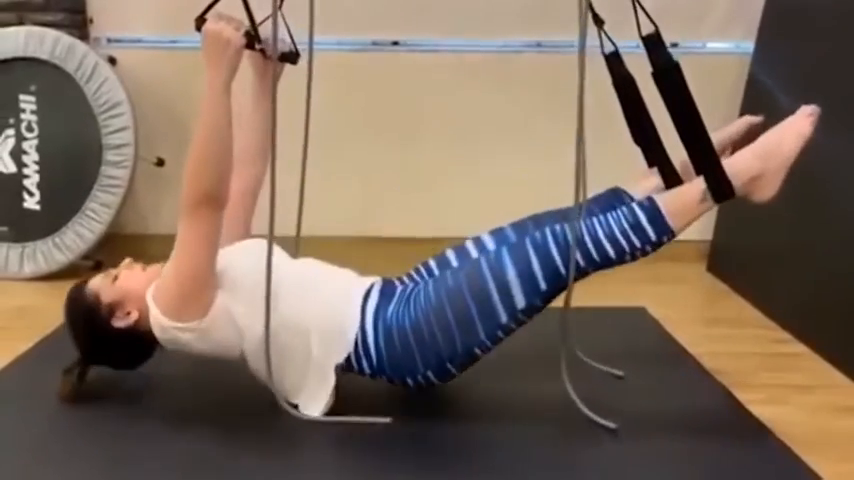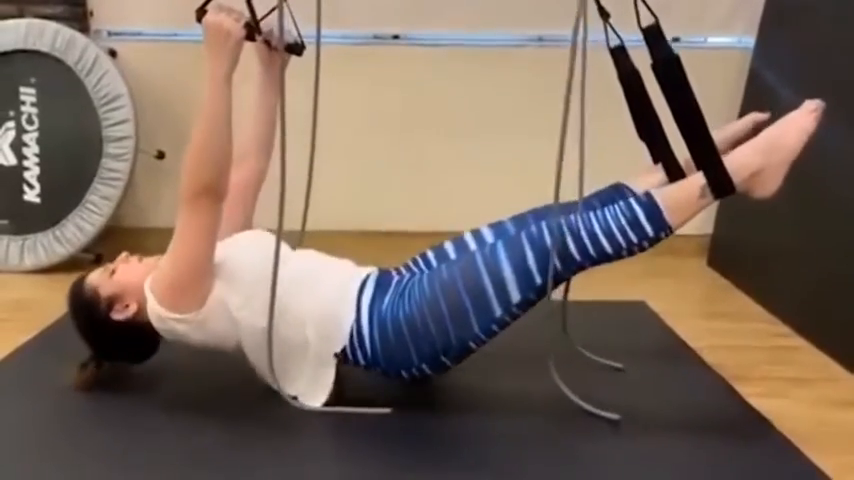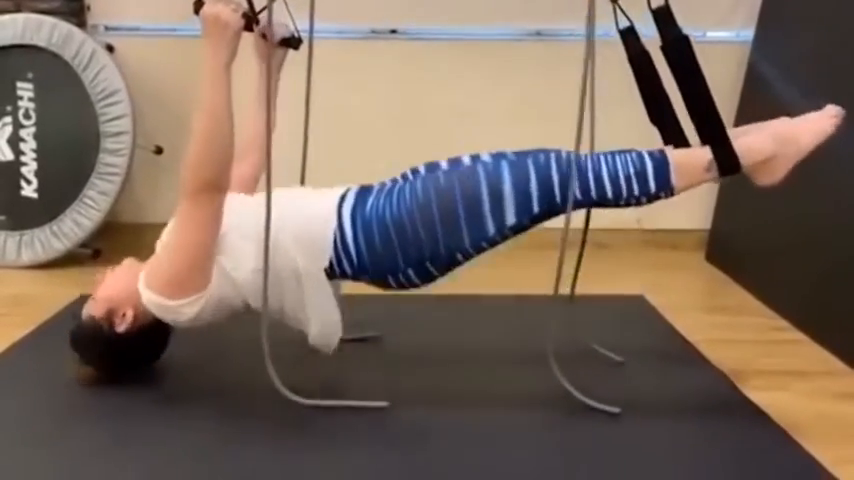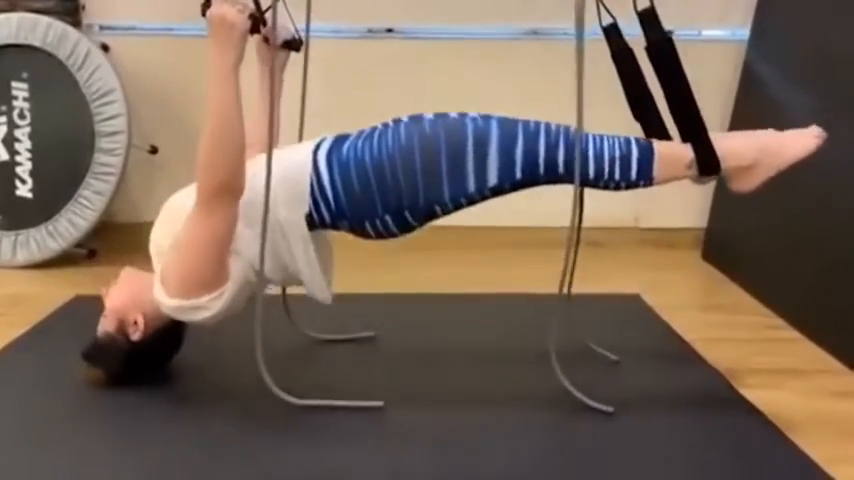
dt=0.3s
person 1, frame 1
left shoulder: (201, 282)
right shoulder: (178, 311)
left elbow: (243, 183)
right elbow: (203, 197)
left wrist: (264, 83)
right wrist: (217, 74)
left hip: (390, 308)
right hip: (397, 338)
left knee: (558, 232)
right knee: (564, 247)
left ankle: (693, 169)
right ankle: (736, 176)
person 1, frame 2
left shoulder: (201, 270)
right shoulder: (171, 302)
left elbow: (244, 176)
right elbow: (202, 191)
left wrist: (272, 78)
right wrist: (218, 65)
left hip: (386, 300)
right hip: (392, 326)
left knee: (556, 225)
right knee: (557, 239)
left ankle: (699, 163)
right ankle: (736, 174)
person 1, frame 3
left shoulder: (173, 269)
right shoulder: (168, 292)
left elbow: (244, 169)
right elbow: (205, 186)
left wrist: (270, 71)
left hip: (376, 227)
right hip: (376, 236)
left knee: (556, 179)
right knee: (553, 177)
left ankle: (723, 149)
right ankle: (742, 156)
person 1, frame 4
left shoulder: (176, 269)
right shoulder: (184, 289)
left elbow: (253, 165)
right elbow: (224, 188)
left wrist: (270, 72)
left hip: (347, 179)
right hip: (360, 182)
left knee: (540, 151)
right knee: (543, 150)
left ankle: (712, 151)
right ankle: (723, 156)
